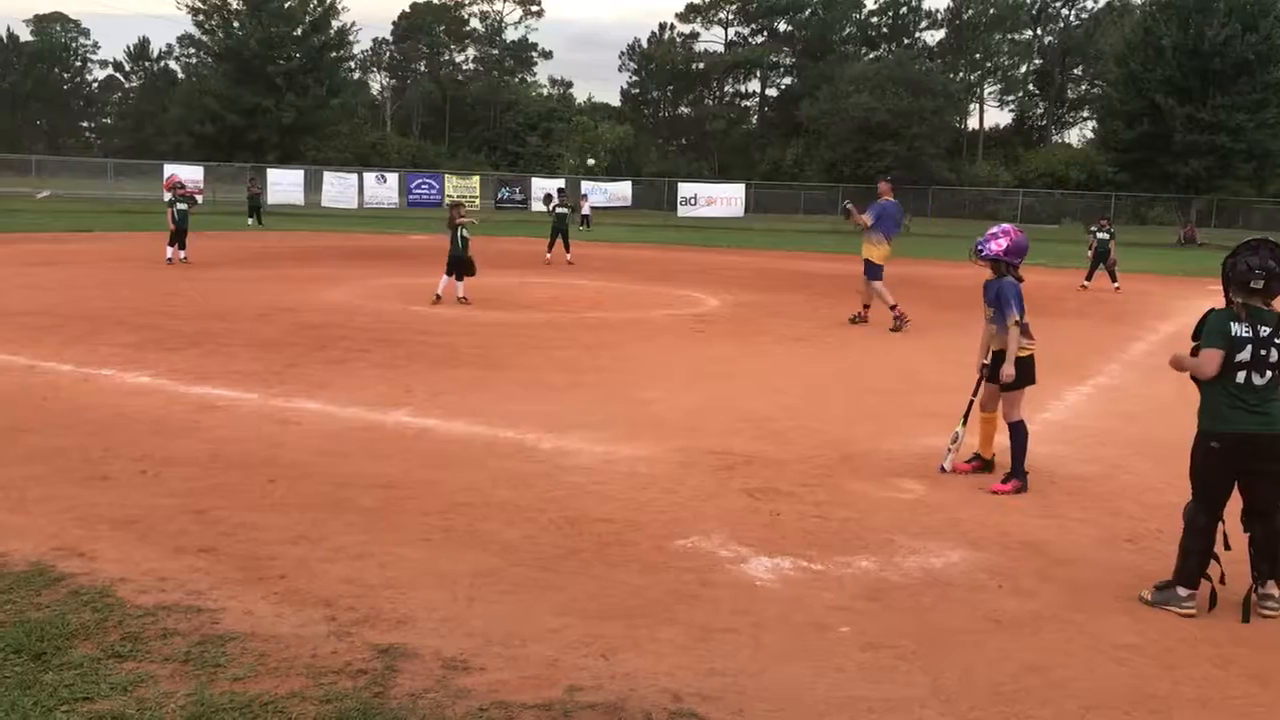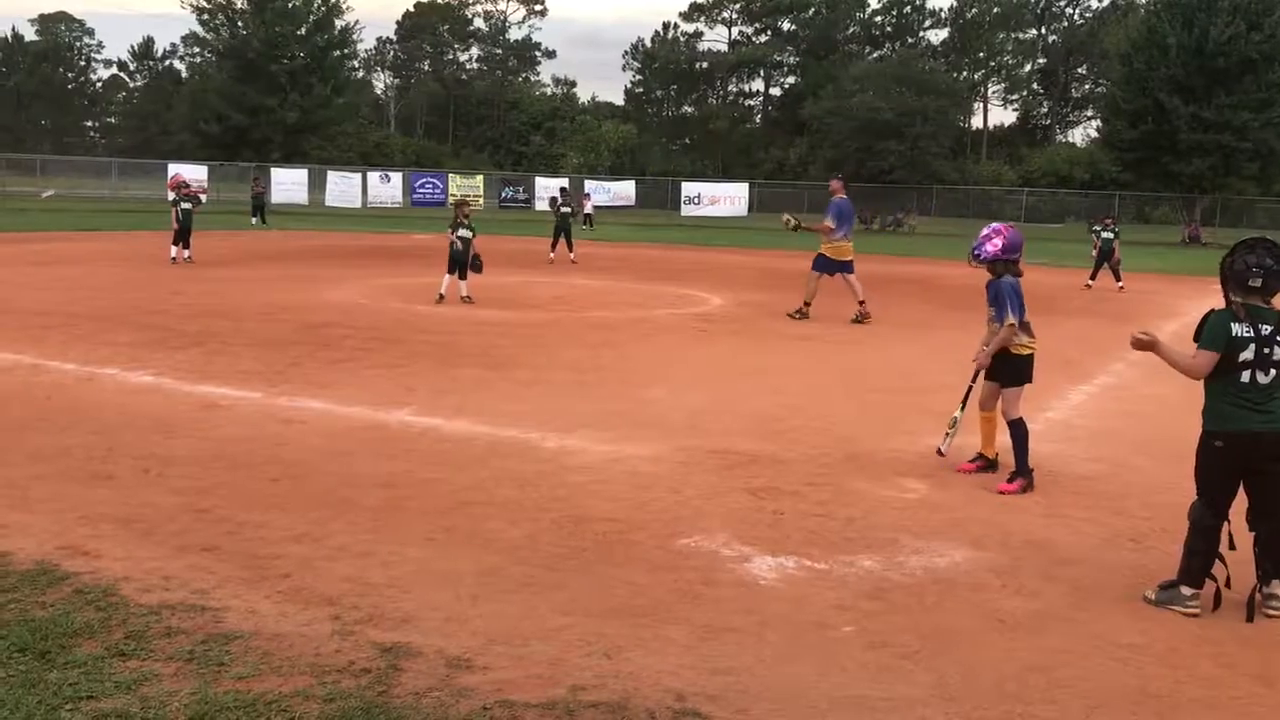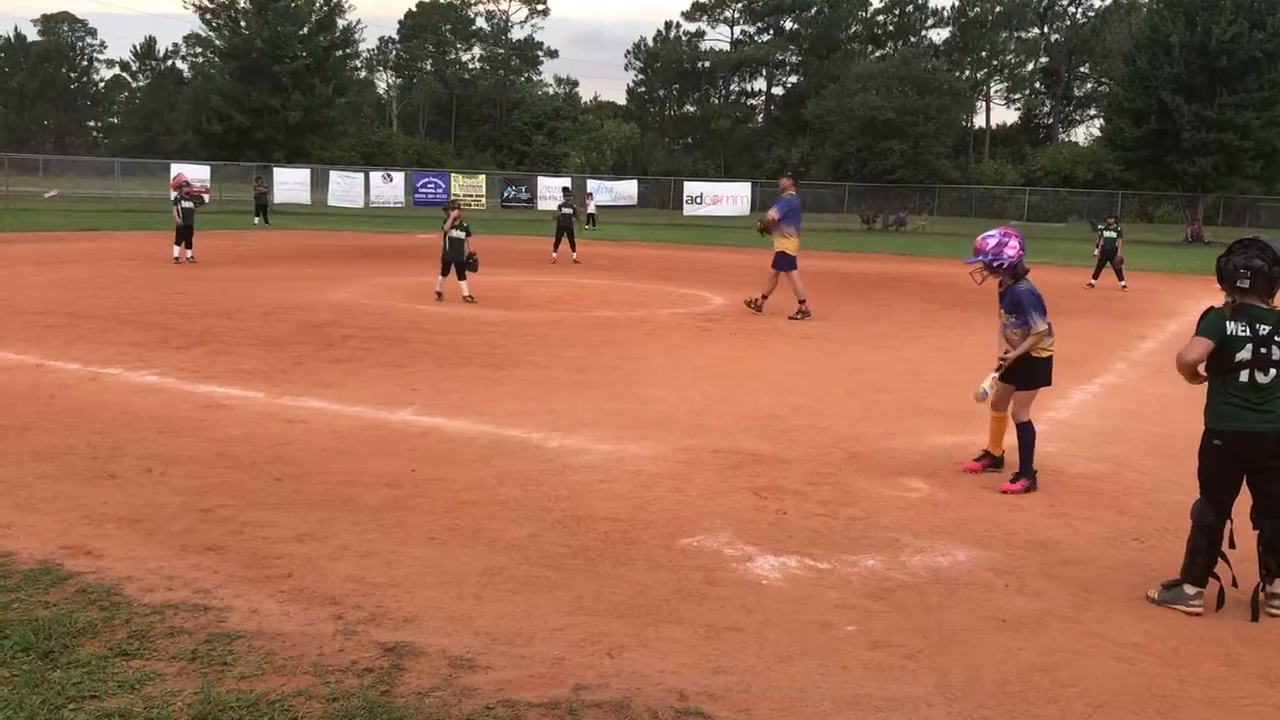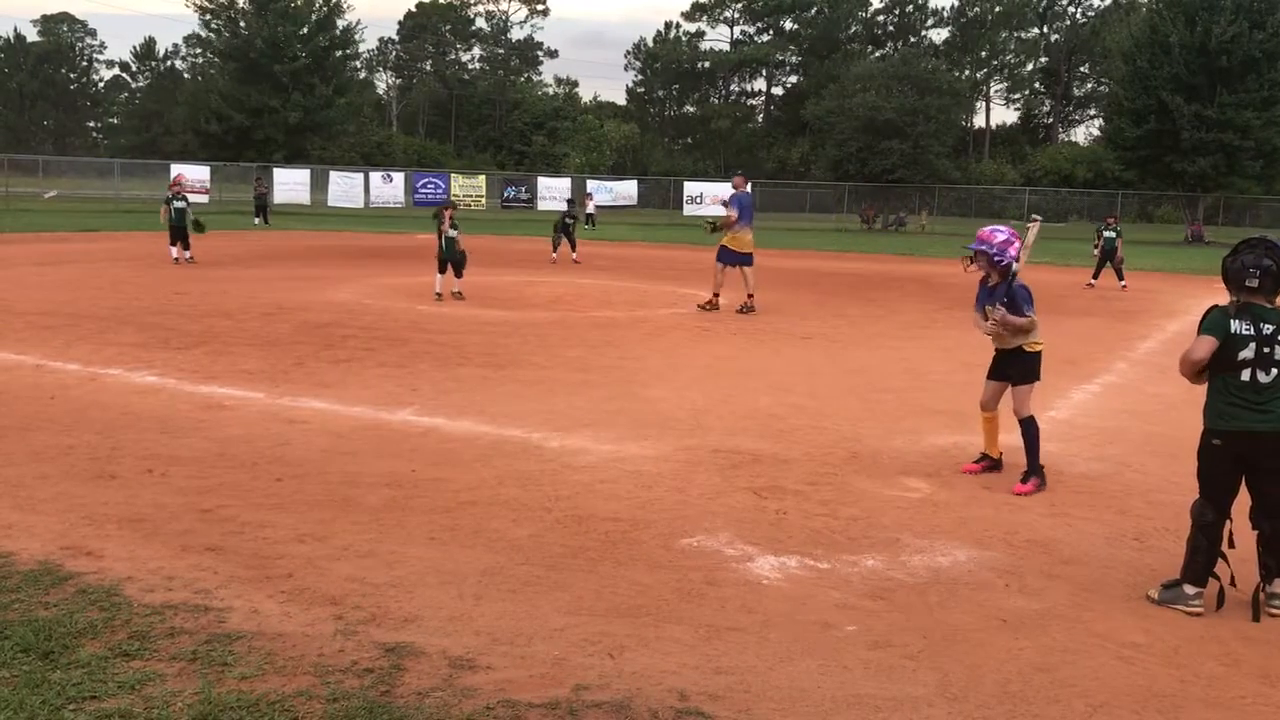
dt=0.5s
person 1, frame 1
left shoulder: (1222, 320)
left elbow: (1206, 369)
left wrist: (1181, 361)
left hip: (1220, 435)
left knee: (1203, 512)
left ankle: (1184, 590)
person 1, frame 2
left shoulder: (1222, 320)
left elbow: (1198, 368)
left wrist: (1157, 345)
left hip: (1225, 433)
left knee: (1209, 512)
left ankle: (1188, 589)
person 1, frame 3
left shoulder: (1220, 318)
left elbow: (1188, 356)
left wrist: (1193, 375)
left hip: (1225, 433)
left knee: (1211, 511)
left ankle: (1191, 589)
person 1, frame 4
left shoulder: (1223, 317)
left elbow: (1195, 356)
left wrist: (1193, 374)
left hip: (1225, 432)
left knee: (1211, 510)
left ankle: (1191, 588)
person 2, frame 1
left shoulder: (1007, 286)
right shoulder: (991, 283)
left elbow: (1015, 326)
left wrist: (1010, 362)
right wrist: (983, 357)
left hip: (1016, 357)
right hip: (999, 354)
left knee: (1011, 413)
right knee: (987, 405)
left ankle: (1018, 476)
right ankle: (984, 457)
person 2, frame 2
left shoulder: (1006, 285)
right shoulder: (996, 282)
left elbow: (1010, 327)
left wrist: (987, 353)
right wrist: (983, 348)
left hip: (1016, 354)
right hip: (1001, 353)
left knee: (1010, 411)
right knee: (986, 404)
left ankle: (1023, 474)
right ankle: (987, 456)
person 2, frame 3
left shoulder: (1024, 292)
right shoulder: (1004, 286)
left elbow: (1041, 331)
left wrist: (1016, 354)
right wrist: (1002, 343)
left hip: (1034, 358)
right hip: (1015, 357)
left knee: (1019, 413)
right knee: (997, 403)
left ankle: (1027, 475)
right ankle: (994, 455)
person 2, frame 4
left shoulder: (1015, 288)
right shoulder: (985, 283)
left elbow: (1032, 323)
right elbow: (978, 315)
left wrist: (1008, 319)
right wrist: (984, 326)
left hip: (1025, 352)
right hip: (1003, 351)
left knee: (1021, 409)
right knee: (987, 403)
left ankle: (1035, 473)
right ankle: (991, 456)
